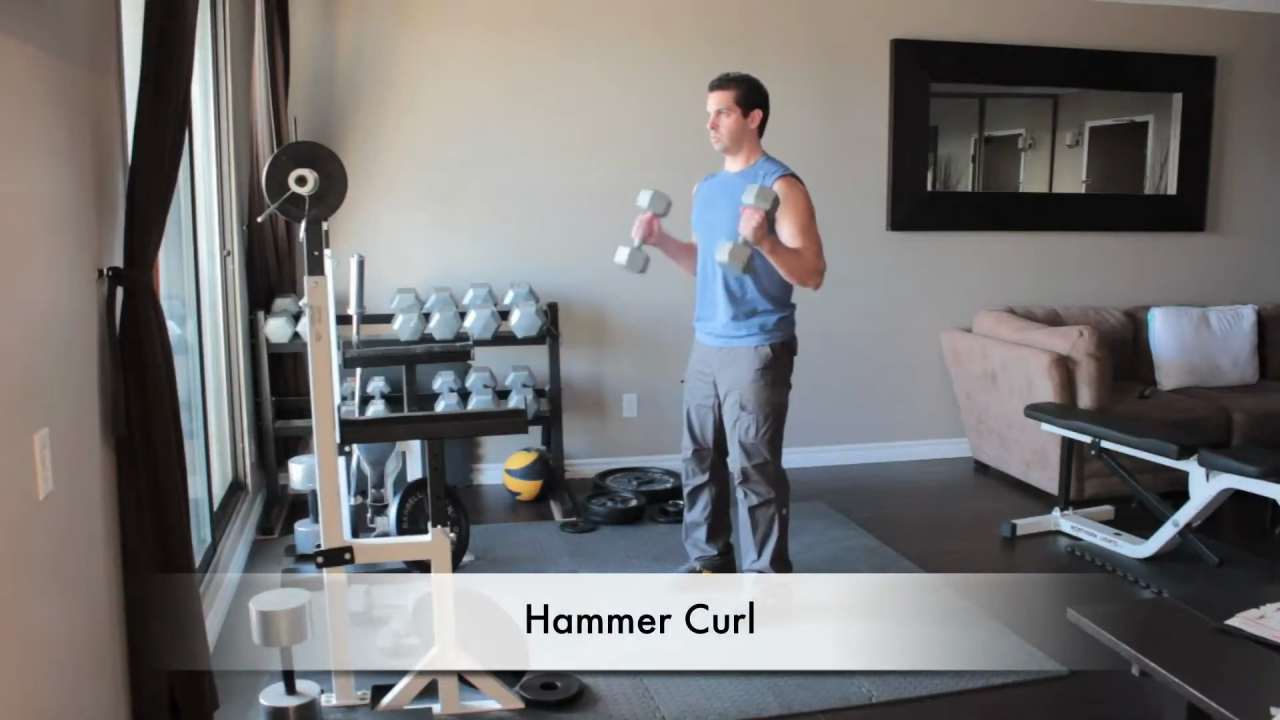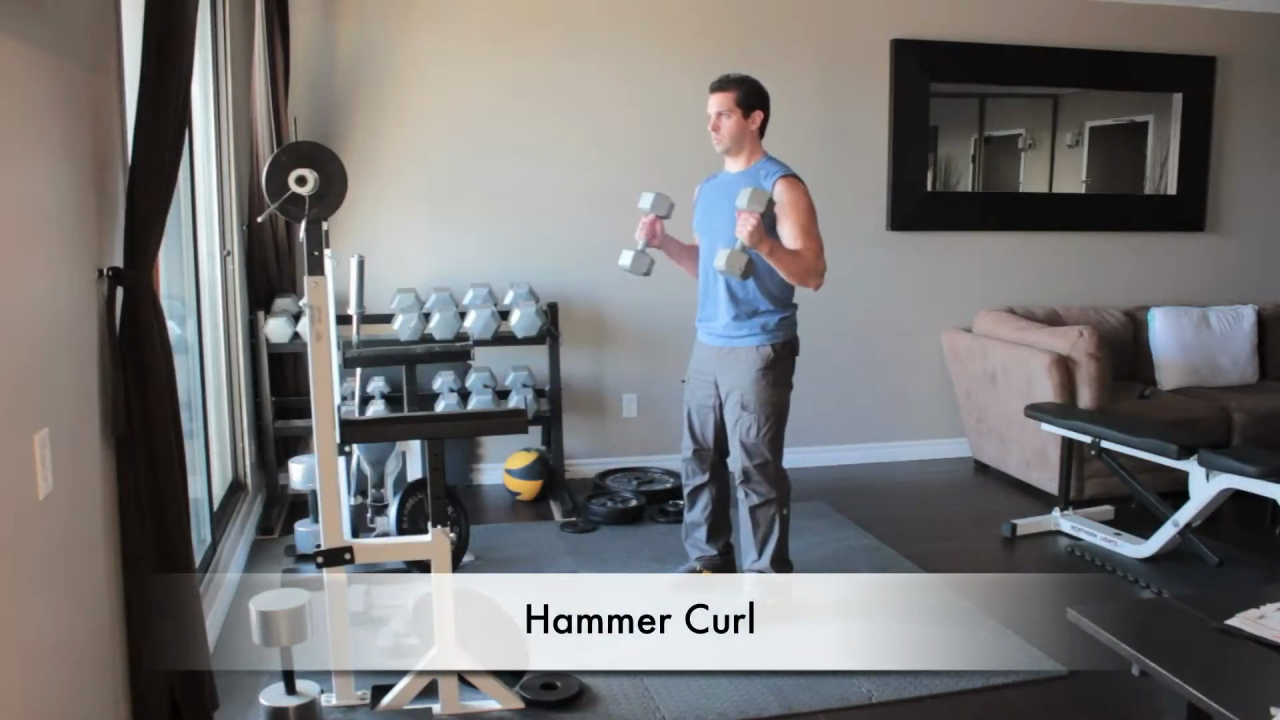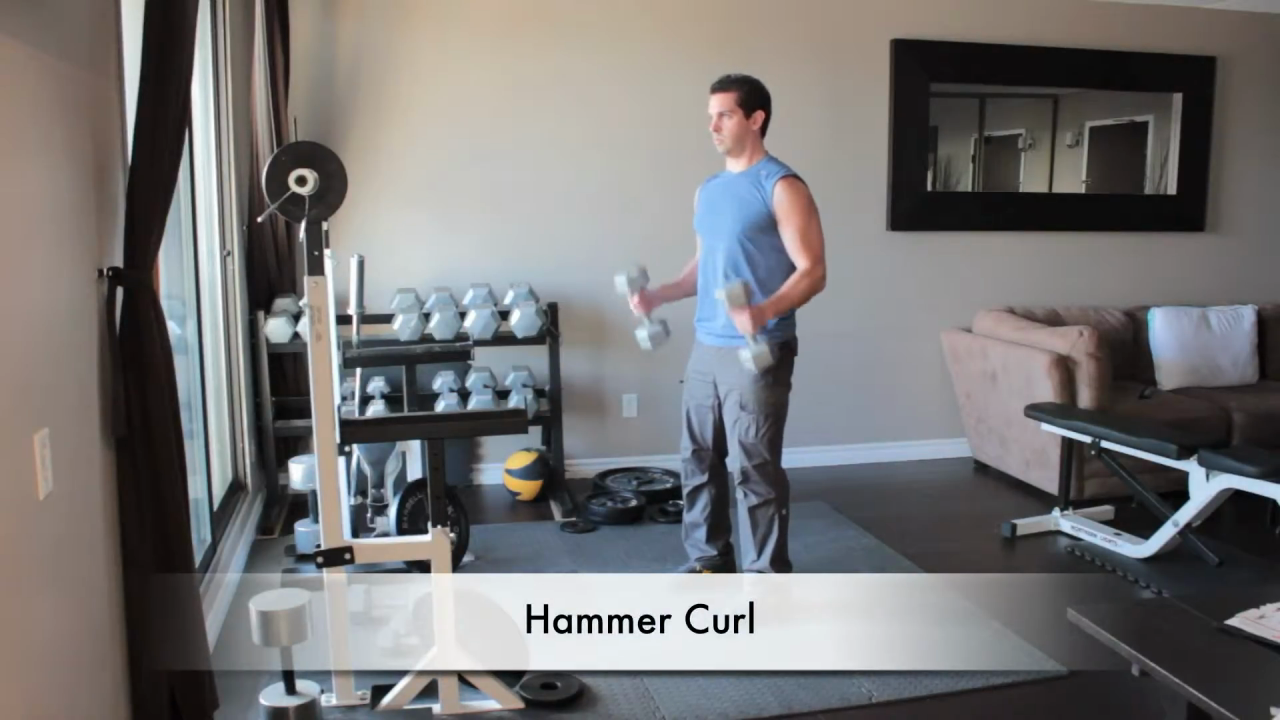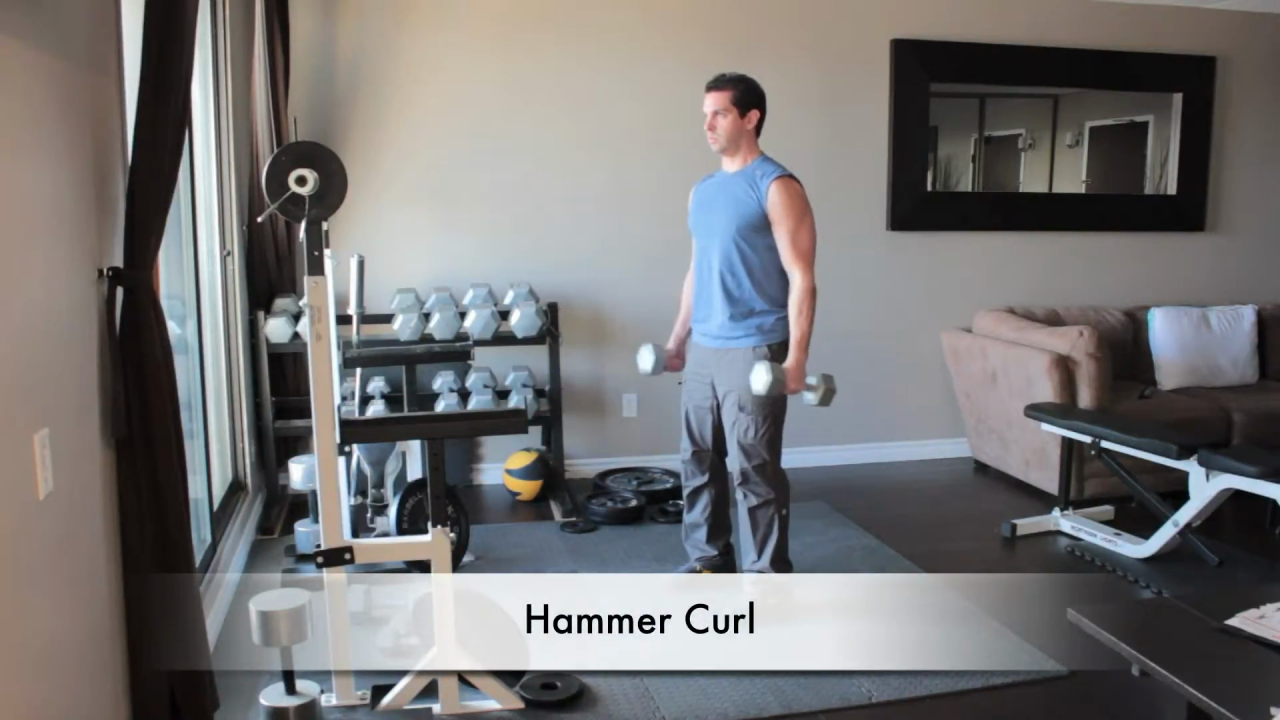
dt=0.5s
person 1, frame 1
left shoulder: (780, 185)
right shoulder: (706, 188)
left elbow: (813, 272)
left wrist: (765, 241)
right wrist: (661, 240)
left hip: (757, 350)
right hip: (706, 345)
left knee: (754, 468)
right knee: (699, 460)
left ankle: (765, 576)
right ankle: (708, 559)
person 1, frame 2
left shoulder: (781, 186)
right shoulder: (707, 189)
left elbow: (813, 273)
left wrist: (762, 243)
right wrist: (665, 243)
left hip: (758, 350)
right hip: (707, 346)
left knee: (755, 468)
right knee: (699, 459)
left ankle: (766, 576)
right ankle: (708, 559)
person 1, frame 3
left shoulder: (782, 187)
right shoulder: (708, 190)
left elbow: (813, 272)
left wrist: (766, 311)
right wrist: (658, 294)
right hip: (706, 347)
left knee: (754, 469)
right knee: (698, 460)
left ankle: (766, 575)
right ankle: (709, 559)
person 1, frame 4
left shoulder: (777, 188)
right shoulder: (703, 190)
left elbow: (801, 278)
left wrist: (796, 358)
right wrist: (678, 339)
left hip: (755, 352)
right hip: (704, 351)
left knee: (754, 470)
right knee: (699, 462)
left ankle: (768, 576)
right ankle: (709, 559)
